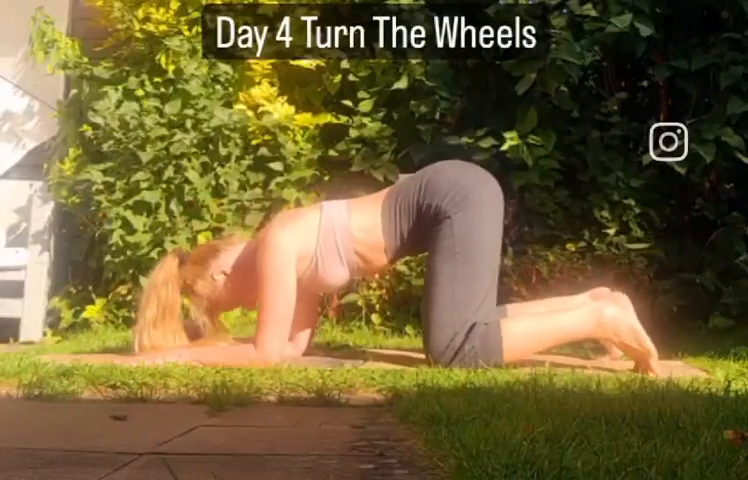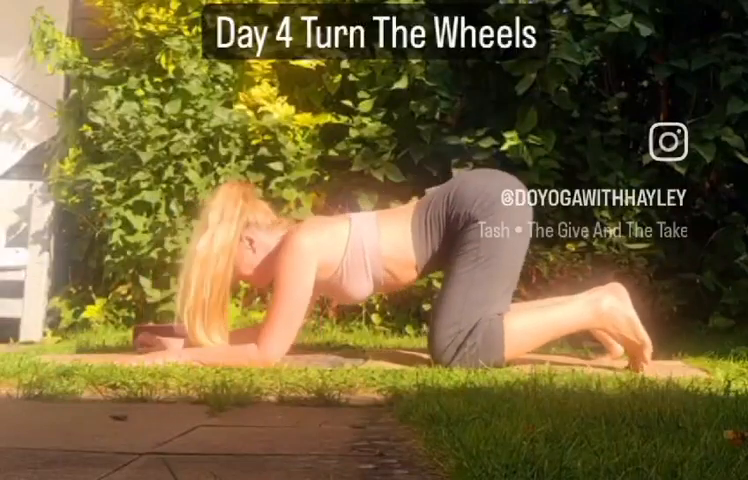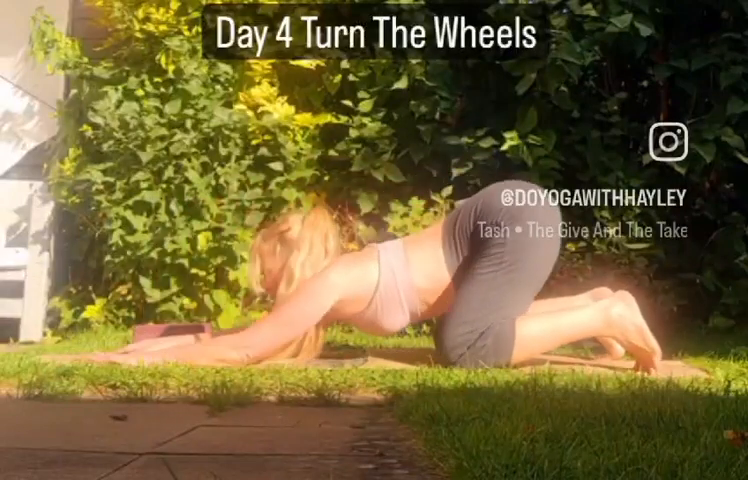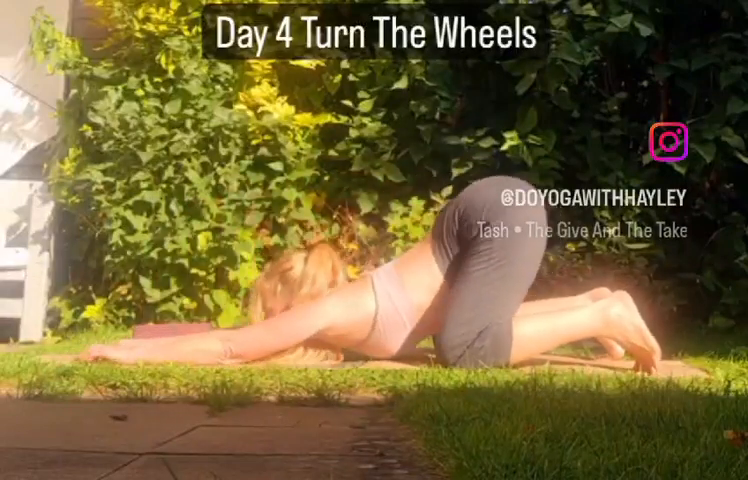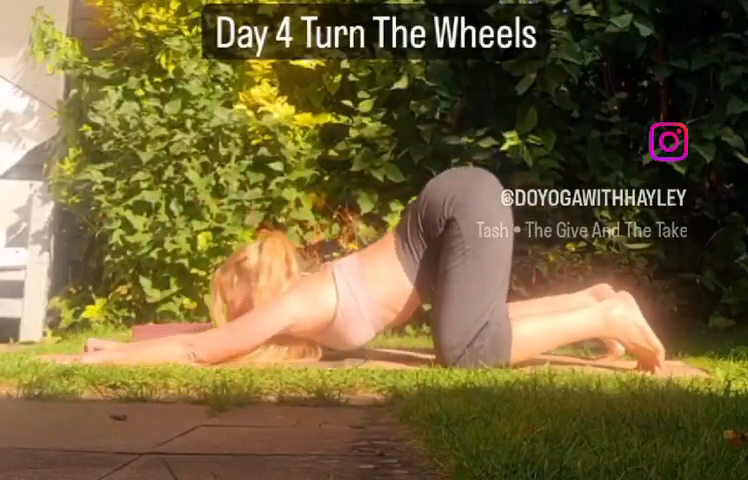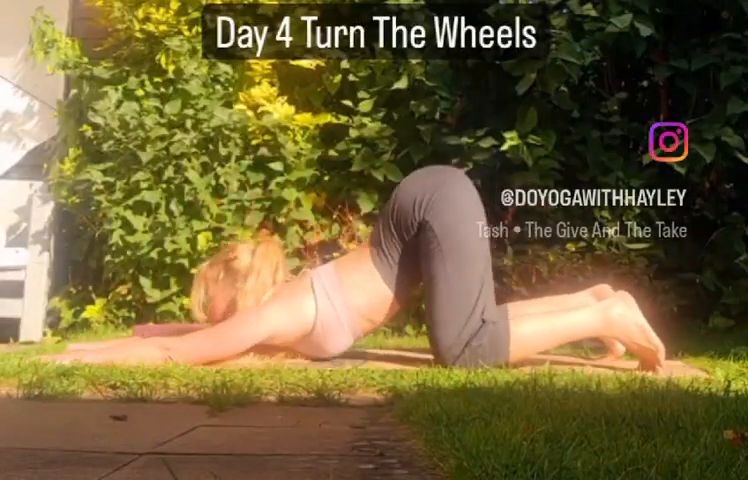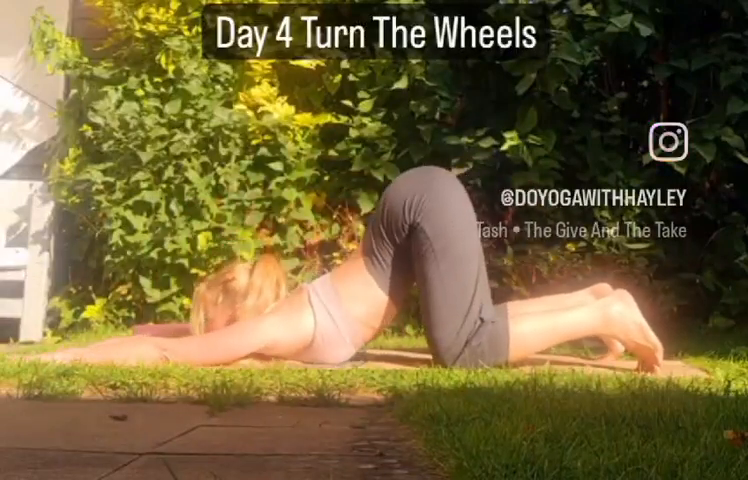
dt=0.7s
person 1, frame 1
left shoulder: (274, 247)
right shoulder: (293, 257)
left elbow: (266, 354)
right elbow: (292, 346)
left wrist: (184, 354)
right wrist: (210, 338)
left hip: (456, 196)
right hip: (455, 195)
left knee: (453, 347)
right knee: (465, 323)
left ankle: (601, 320)
right ankle: (590, 301)
person 1, frame 2
left shoulder: (300, 249)
right shoulder: (299, 246)
left elbow: (267, 354)
right elbow: (274, 331)
left wrist: (187, 357)
right wrist: (189, 342)
left hip: (486, 205)
right hip: (481, 202)
left knee: (454, 348)
right knee: (472, 328)
left ankle: (597, 310)
right ankle: (596, 299)
person 1, frame 3
left shoulder: (331, 283)
right shoulder: (337, 282)
left elbow: (239, 350)
right elbow: (254, 336)
left wrist: (148, 359)
right wrist: (166, 341)
left hip: (518, 217)
right hip: (506, 216)
left knee: (465, 346)
right knee: (480, 323)
left ankle: (602, 317)
right ankle: (595, 301)
person 1, frame 4
left shoulder: (328, 312)
right shoulder: (340, 307)
left elbow: (229, 347)
right elbow: (238, 333)
left wrist: (136, 354)
right wrist: (152, 338)
left hip: (500, 213)
right hip: (496, 213)
left knee: (463, 349)
right knee: (477, 324)
left ankle: (603, 317)
right ankle: (593, 302)
person 1, frame 5
left shoulder: (295, 305)
right shoulder: (303, 301)
left elbow: (197, 350)
right elbow: (208, 333)
left wrist: (115, 357)
right wrist: (132, 339)
left hip: (464, 203)
right hip: (458, 204)
left knee: (464, 350)
right knee: (475, 328)
left ankle: (605, 317)
right ankle: (593, 298)
person 1, frame 6
left shoulder: (273, 316)
right shoulder: (278, 305)
left elbow: (173, 353)
right elbow: (196, 333)
left wrist: (94, 354)
right wrist: (143, 331)
left hip: (432, 201)
right hip: (432, 202)
left knee: (463, 350)
right knee: (474, 331)
left ankle: (604, 317)
right ankle: (594, 299)
person 1, frame 7
left shoulder: (272, 329)
right shoulder: (278, 314)
left elbow: (168, 353)
right elbow: (201, 331)
left wrist: (80, 353)
right wrist: (132, 334)
left hip: (425, 202)
right hip: (421, 203)
left knee: (466, 350)
right knee: (475, 330)
left ankle: (604, 314)
right ankle: (594, 297)
